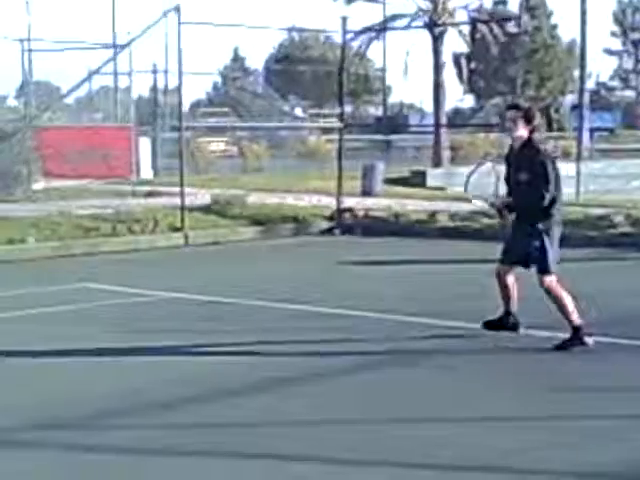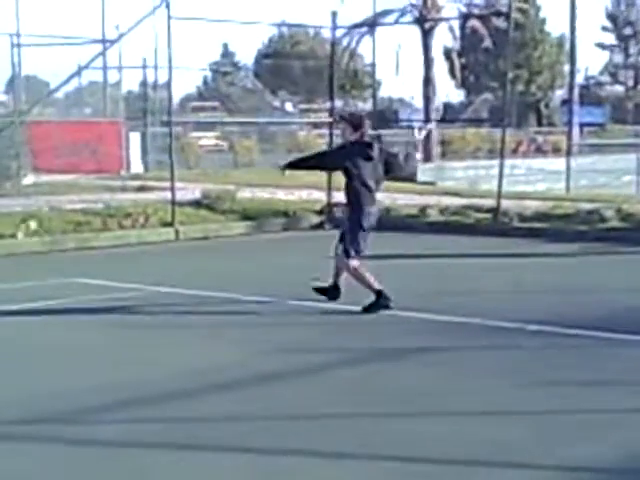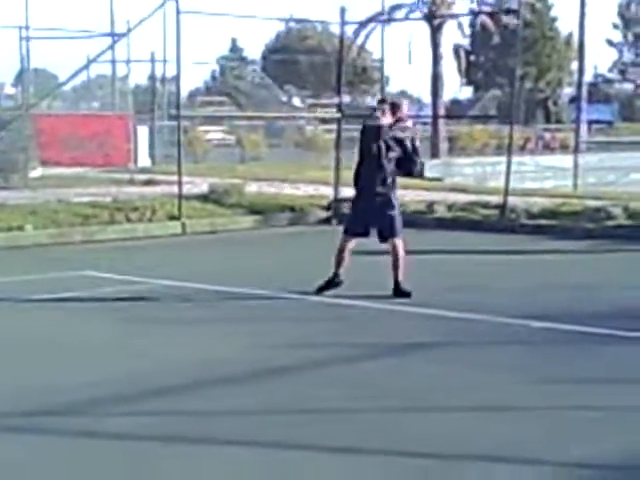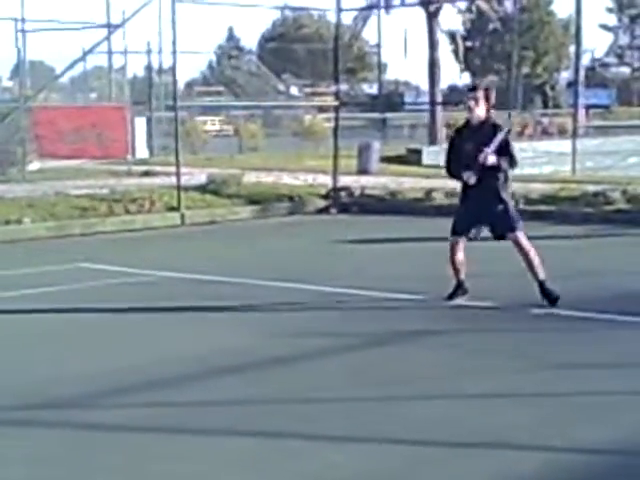
dt=1s
person 1, frame 1
left shoulder: (539, 155)
right shoulder: (512, 154)
left elbow: (545, 195)
left wrist: (510, 201)
right wrist: (506, 204)
left hip: (542, 226)
right hip: (521, 224)
left knee: (548, 282)
right knee: (503, 271)
left ankle: (580, 333)
right ankle: (509, 317)
person 1, frame 2
left shoulder: (346, 152)
right shoulder: (376, 148)
left elbow: (316, 161)
right elbow: (395, 165)
left wrist: (287, 165)
left hip: (359, 212)
right hip: (371, 210)
left knee: (349, 263)
right knee: (342, 245)
left ankle: (382, 296)
right ankle: (334, 288)
person 1, frame 3
left shoulder: (399, 141)
right shoulder: (368, 132)
left elbow: (409, 168)
right elbow: (375, 130)
left wrist: (413, 145)
right wrist: (397, 127)
left hip: (385, 198)
right hip: (364, 196)
left knee: (396, 244)
right knee: (346, 243)
left ankle: (398, 285)
right ankle: (336, 277)
person 1, frame 4
left shoulder: (496, 130)
right shoulder: (459, 134)
left elbow: (510, 160)
right elbow: (451, 165)
left wrist: (495, 160)
right wrist: (462, 174)
left hip: (497, 195)
right hip: (472, 196)
left knee: (520, 240)
right knee: (455, 243)
left ankle: (543, 287)
right ankle: (461, 285)
